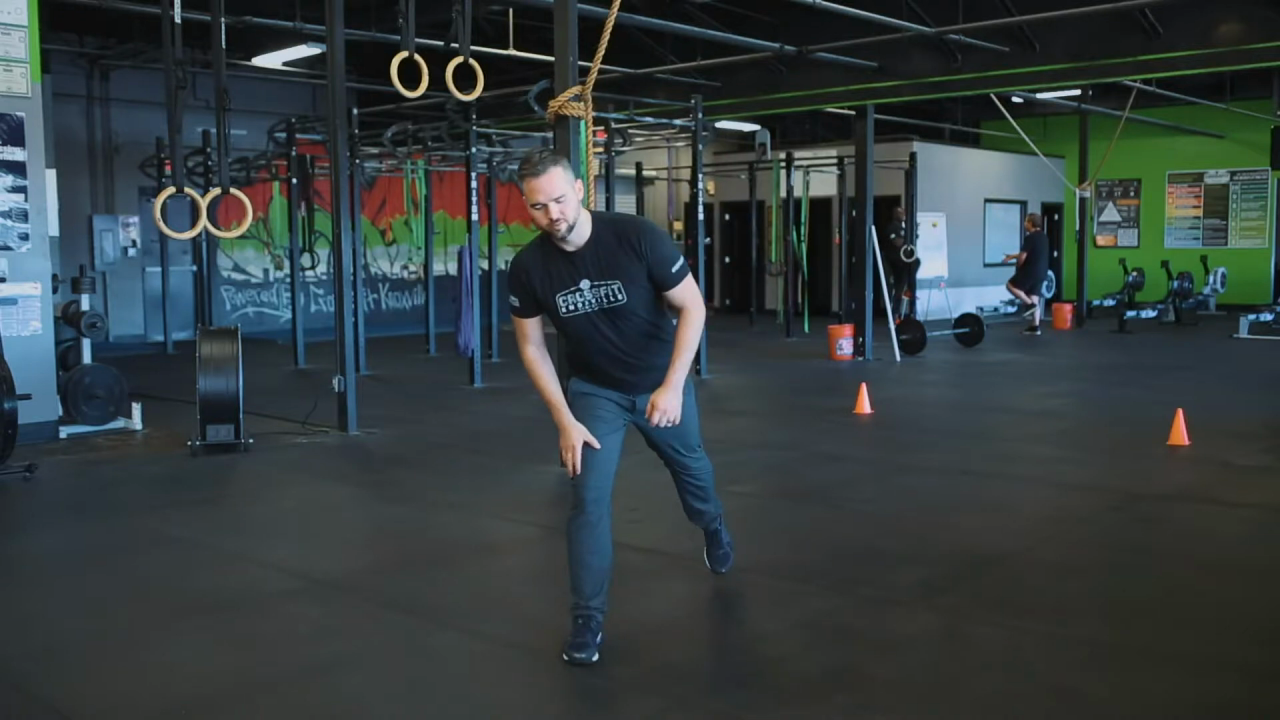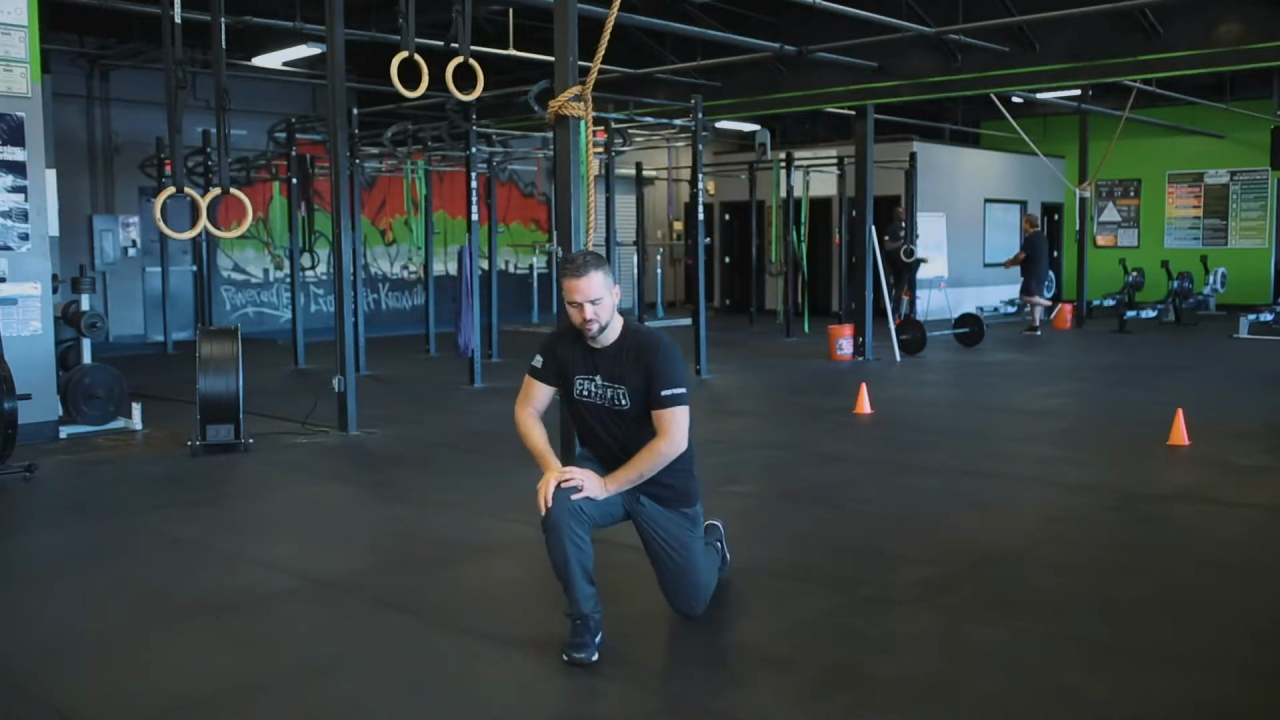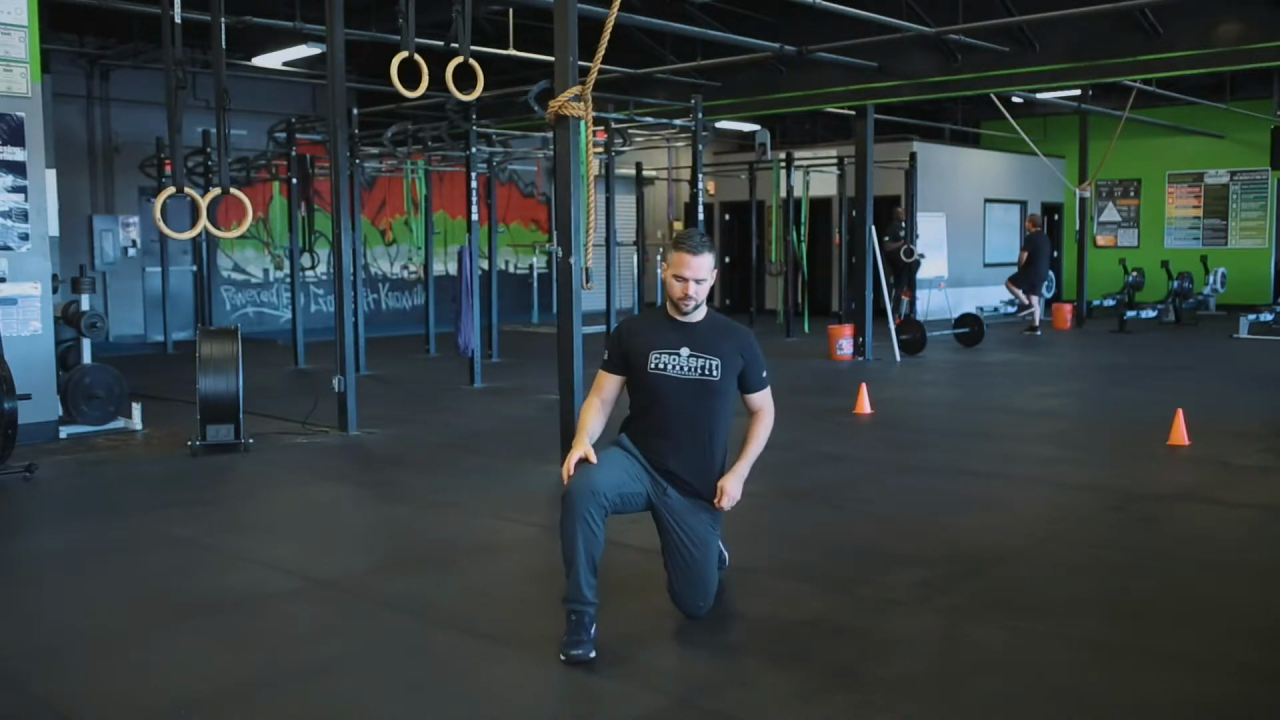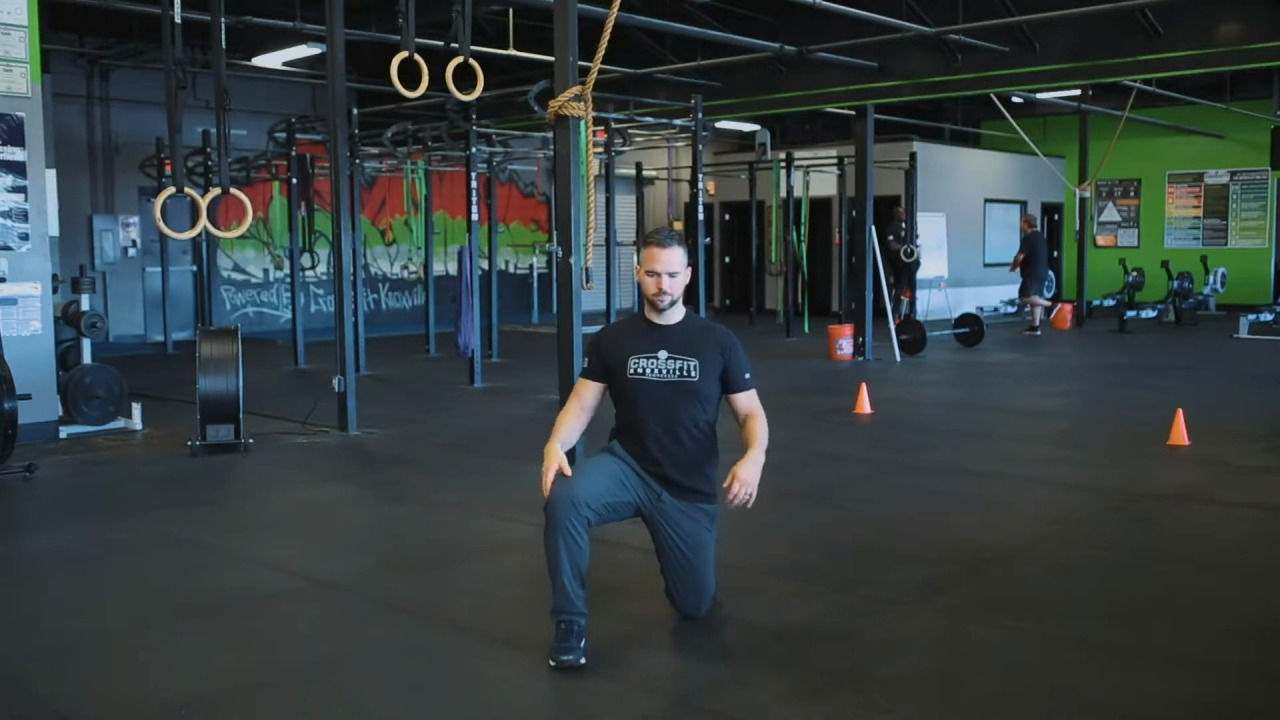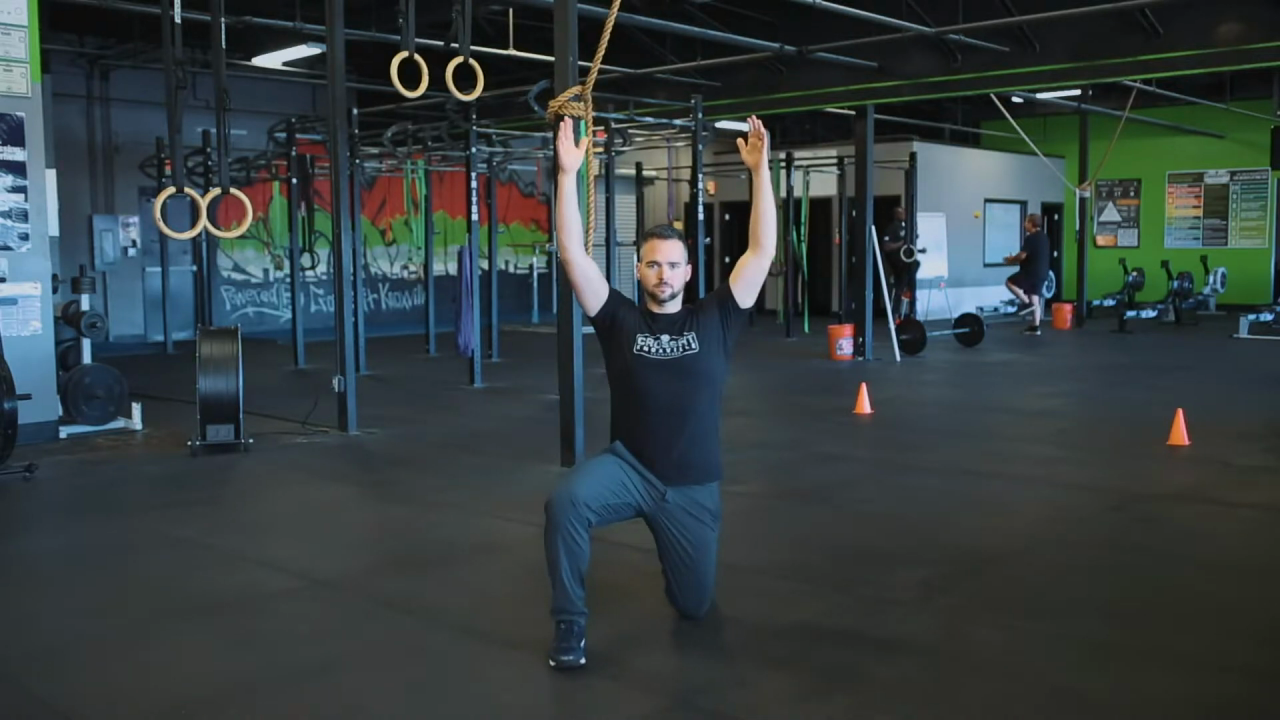
dt=1s
person 1, frame 1
left shoulder: (637, 236)
right shoulder: (528, 267)
left elbow: (692, 306)
right elbow: (531, 345)
left wrist: (673, 385)
right wrist: (564, 419)
left hip: (660, 385)
right hip: (594, 389)
left knee: (689, 464)
right knee: (589, 498)
left ankle: (713, 526)
right ankle: (587, 616)
person 1, frame 2
left shoulder: (657, 350)
right shoulder: (560, 345)
left elbow: (674, 440)
right elbow: (527, 411)
left wrist: (607, 486)
right wrist: (551, 467)
left hip: (664, 484)
right hip: (600, 469)
left knee: (691, 601)
right knee: (558, 507)
left ankle: (711, 540)
right ankle: (585, 619)
person 1, frame 3
left shoulder: (738, 340)
right shoulder: (633, 331)
left elbow: (763, 411)
right elbow: (601, 398)
left wrist: (739, 472)
right wrist: (582, 441)
left hip: (697, 484)
right hip: (635, 459)
left knee: (695, 604)
right knee: (582, 489)
left ankle: (708, 546)
right ankle: (581, 616)
person 1, frame 4
left shoulder: (718, 341)
right shoulder: (612, 339)
left elbow: (751, 413)
right elbow: (580, 405)
left wrist: (754, 456)
right wrist: (555, 445)
left hip: (690, 486)
right hip: (626, 466)
left knee: (695, 606)
right knee: (564, 500)
left ankle: (677, 554)
right ankle: (569, 624)
person 1, frame 5
left shoulder: (715, 319)
right shoulder: (619, 319)
left elbow: (763, 251)
right elbow: (572, 253)
left wrist: (759, 169)
right wrist: (567, 173)
left hip: (692, 486)
right hip: (627, 467)
left knee: (694, 607)
right knee: (565, 502)
left ankle: (673, 549)
right ankle: (570, 624)
